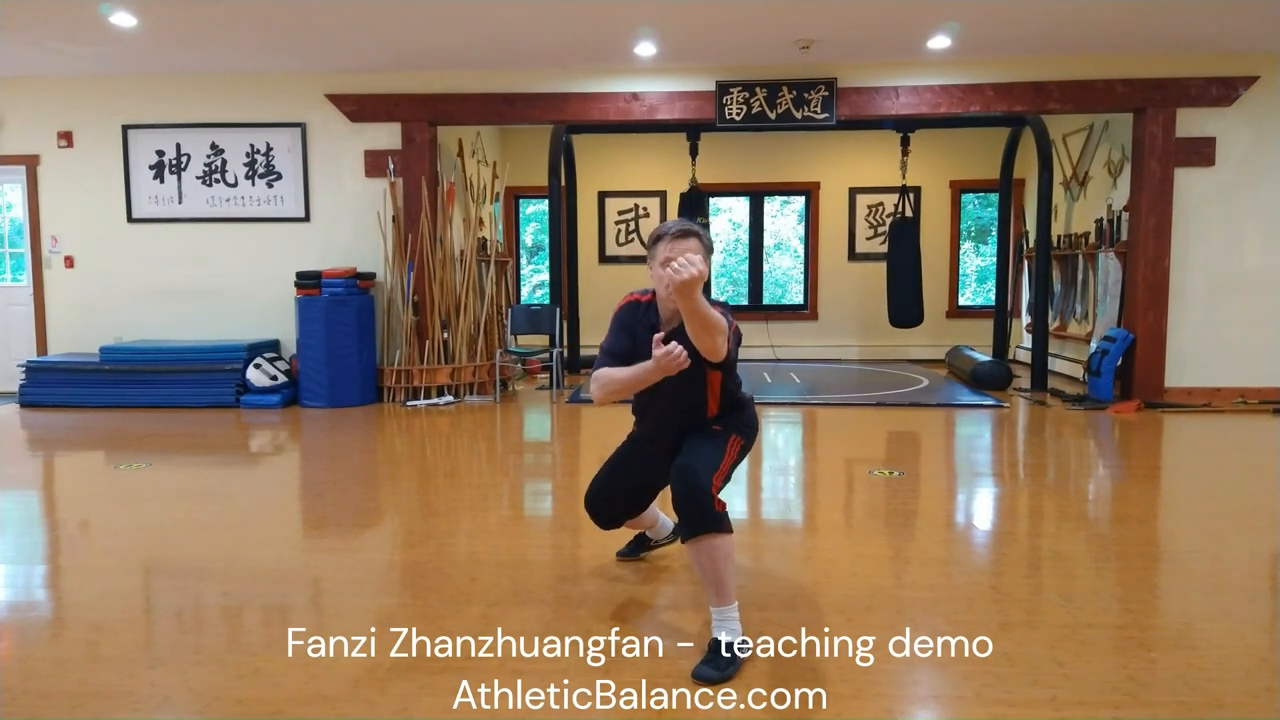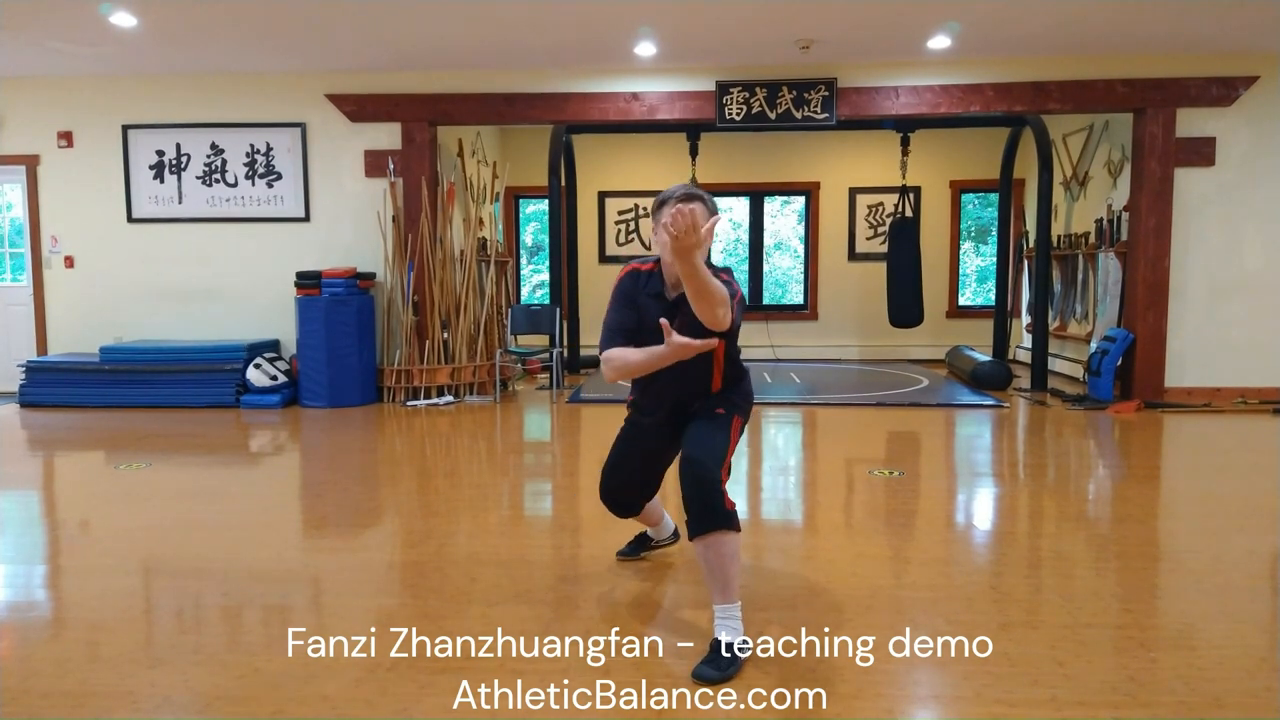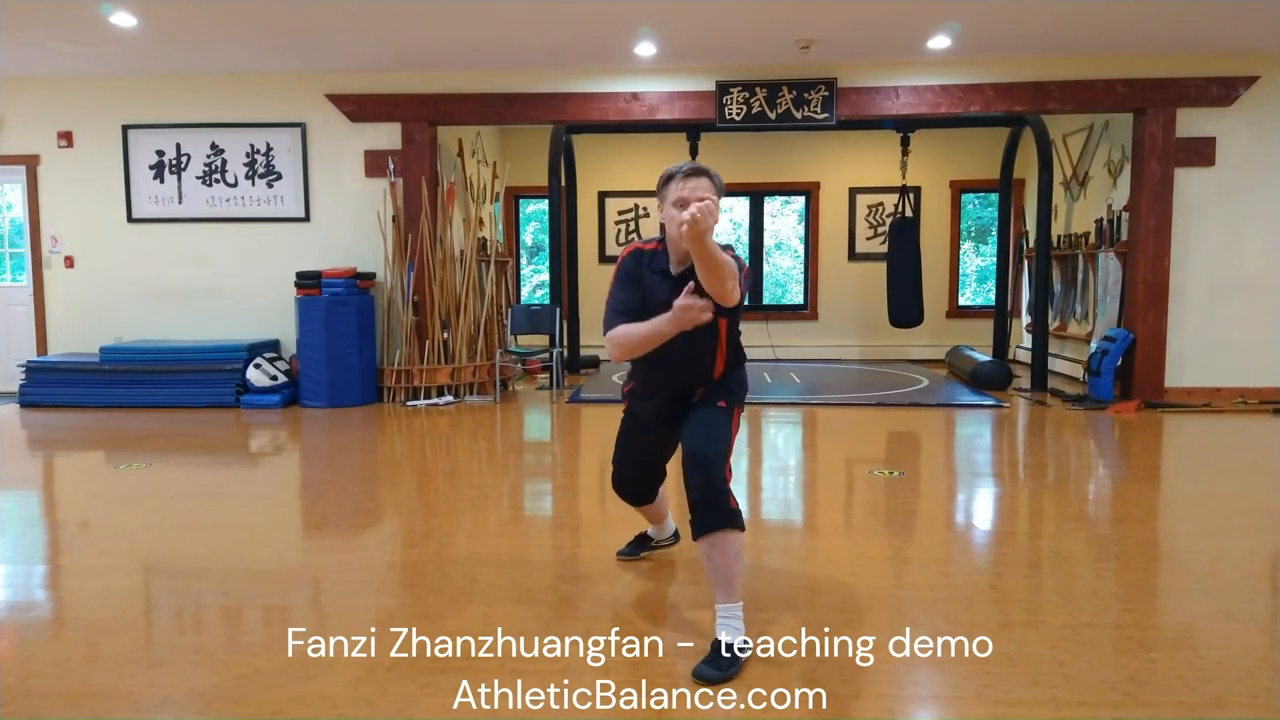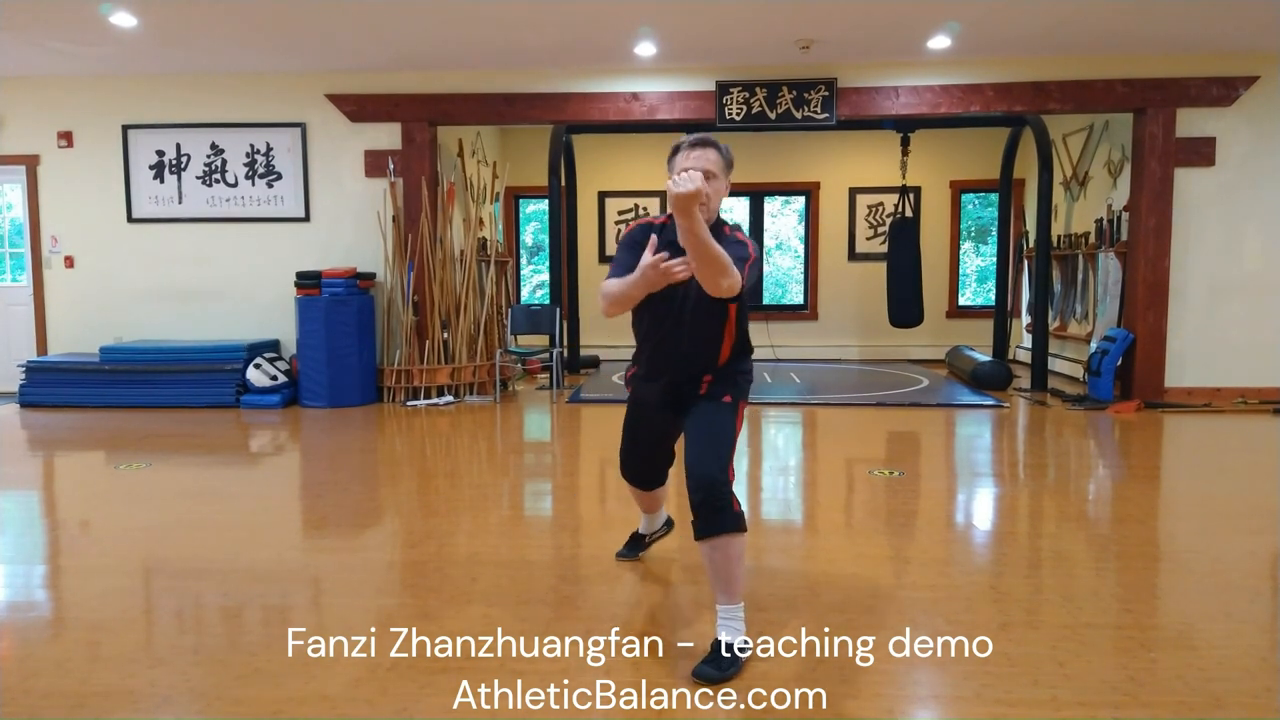
dt=0.3s
person 1, frame 1
left shoulder: (716, 318)
right shoulder: (632, 312)
left elbow: (713, 343)
right elbow: (599, 389)
left wrist: (690, 296)
right wrist: (655, 368)
left hip: (720, 426)
right hip: (657, 431)
left knee: (692, 484)
right knee: (601, 505)
left ankle: (728, 633)
right ankle: (661, 529)
person 1, frame 2
left shoulder: (722, 283)
right shoulder: (633, 280)
left elbow: (715, 316)
right elbow: (611, 366)
left wrist: (689, 258)
right wrist: (670, 352)
left hip: (716, 402)
right hip: (653, 406)
left knee: (702, 481)
right knee: (617, 493)
left ankle: (730, 634)
right ankle: (661, 531)
person 1, frame 3
left shoulder: (725, 262)
right shoulder: (635, 261)
left elbow: (725, 291)
right elbow: (615, 345)
left wrist: (700, 238)
right wrist: (675, 319)
left hip: (712, 393)
right hip: (649, 394)
left knee: (707, 483)
right knee: (629, 483)
left ankle: (731, 633)
right ankle: (662, 531)
person 1, frame 4
left shoulder: (737, 245)
right shoulder: (641, 235)
left elbow: (723, 286)
right elbow: (608, 304)
left wrist: (694, 224)
right wrist: (641, 279)
left hip: (717, 383)
right hip: (651, 381)
left knee: (709, 487)
right knee: (639, 473)
left ankle: (733, 634)
right ankle: (654, 523)
